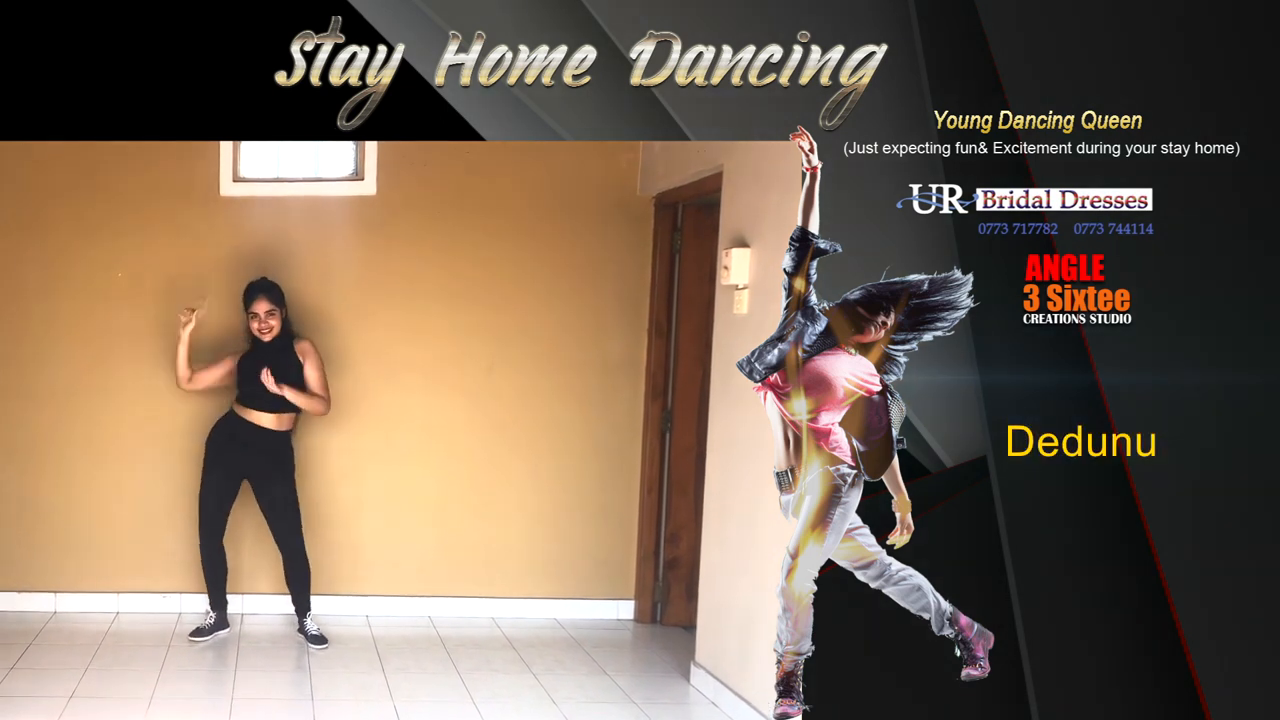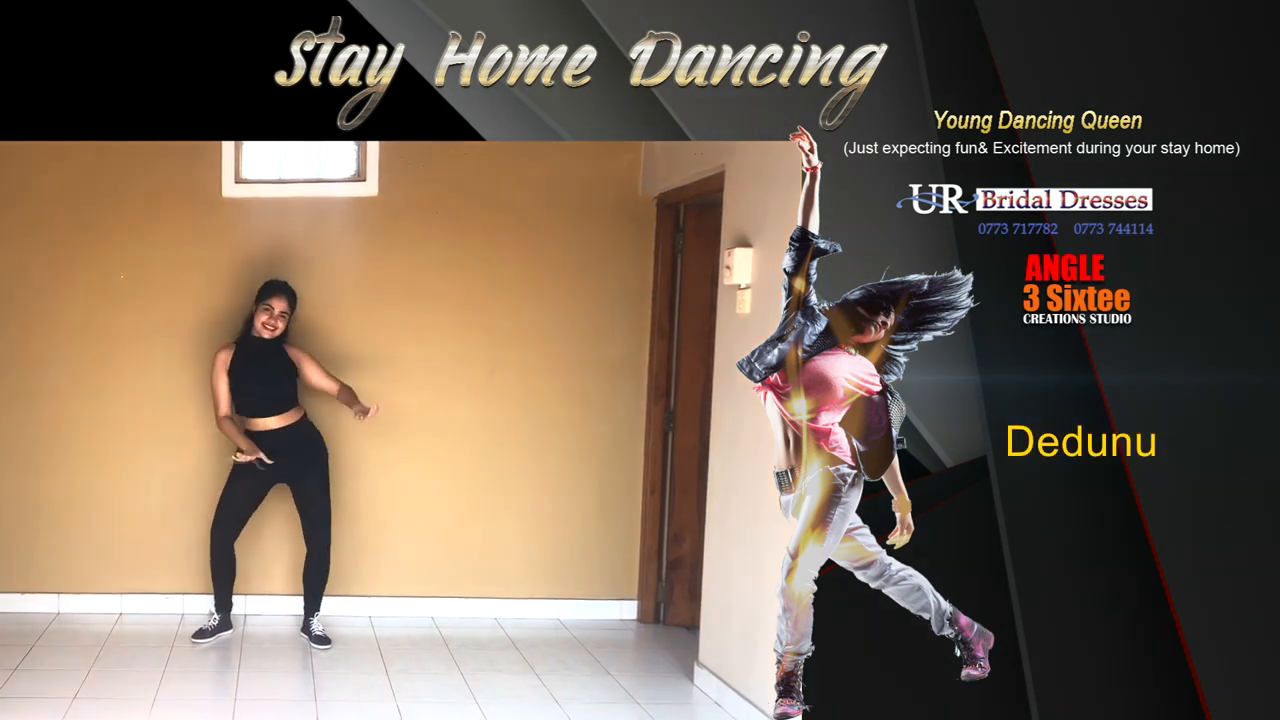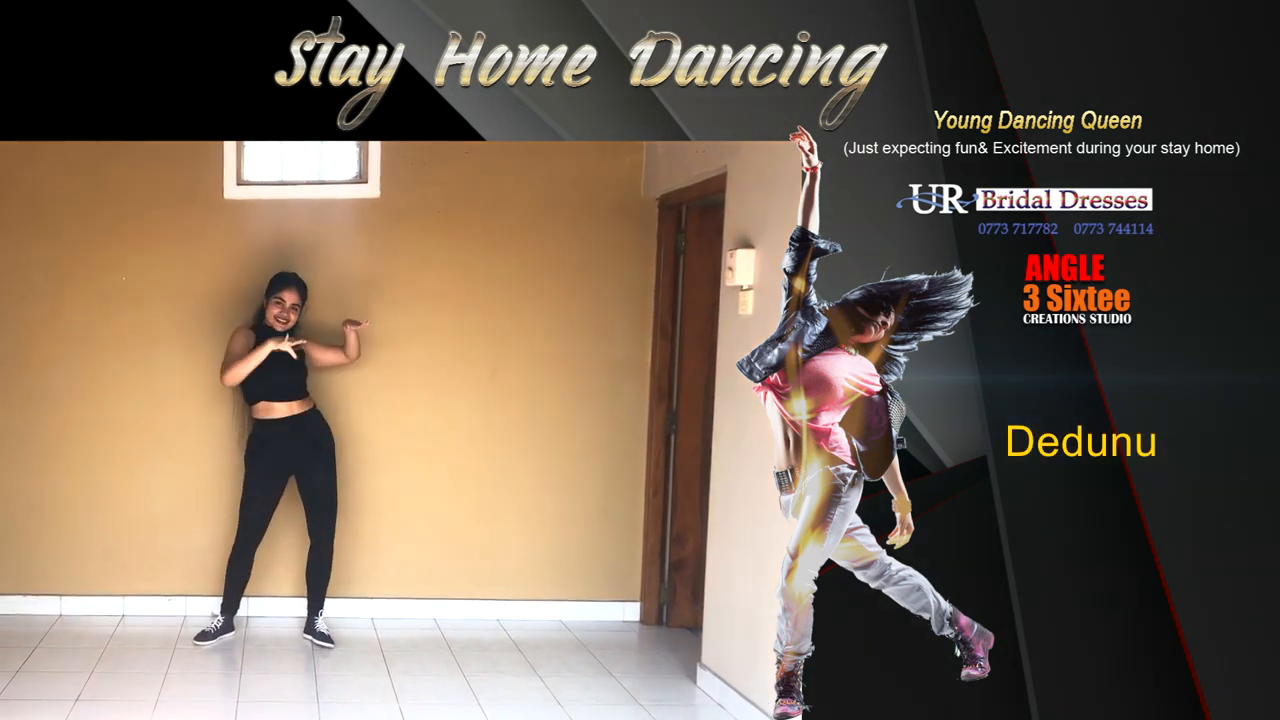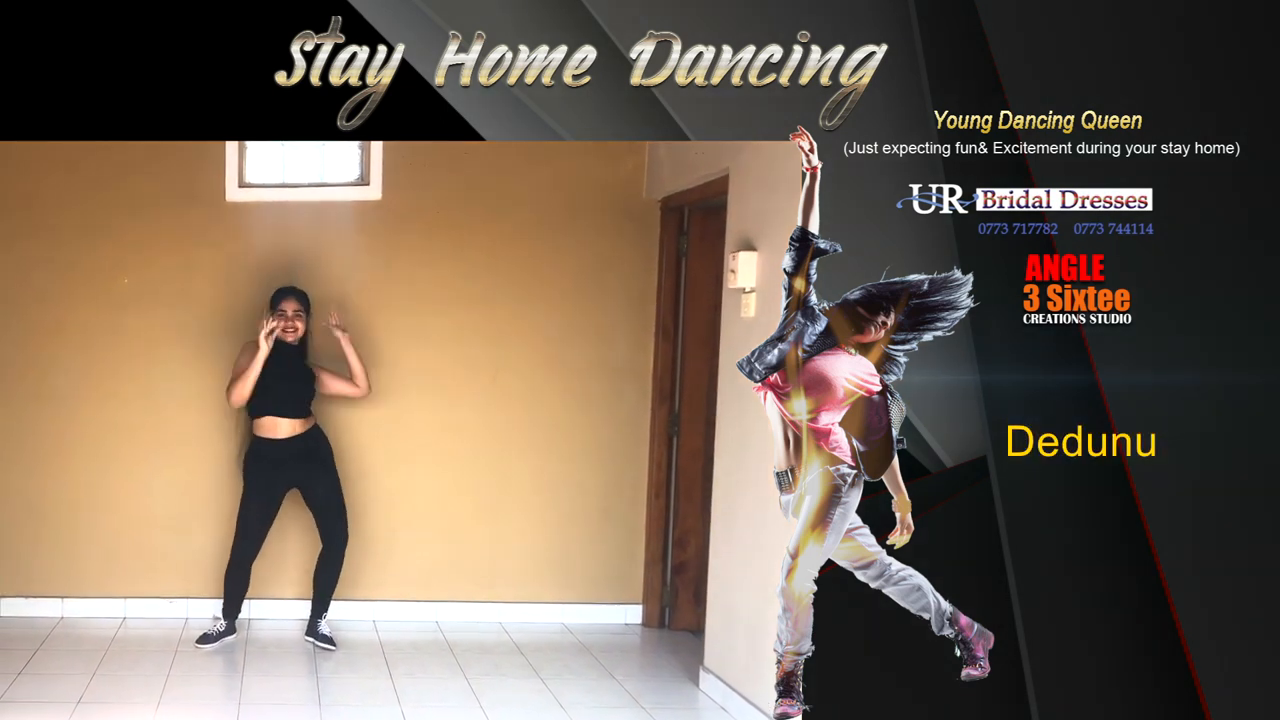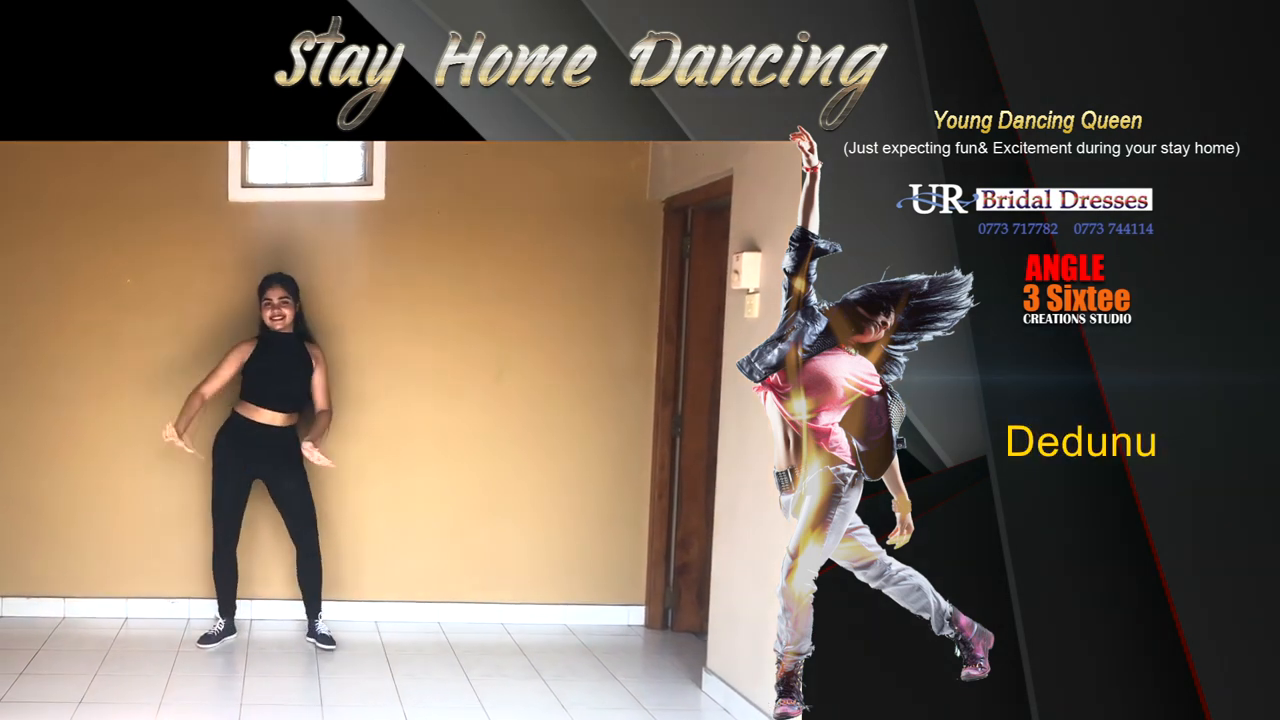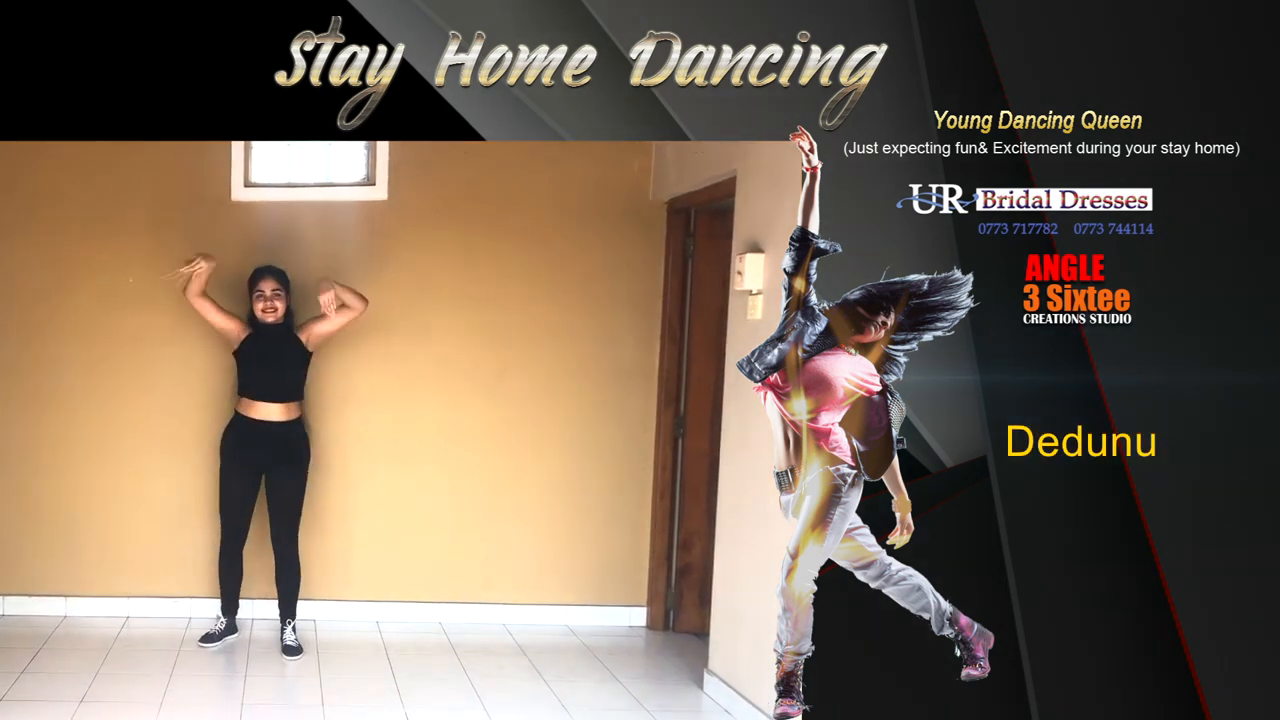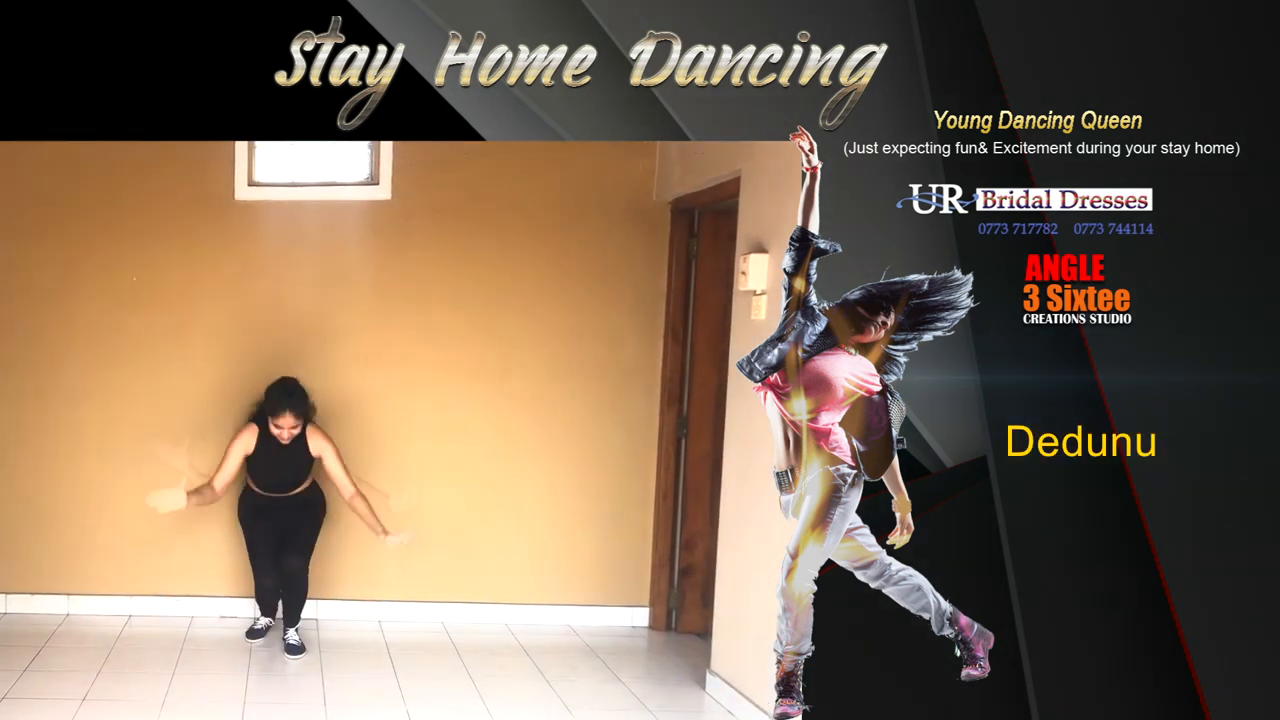
dt=0.4s
person 1, frame 1
left shoulder: (868, 380)
right shoulder: (805, 318)
left elbow: (880, 446)
right elbow: (805, 242)
left wrist: (902, 504)
right wrist: (814, 171)
left hip: (833, 475)
right hip: (791, 481)
left knee: (795, 577)
right knee: (876, 567)
person 1, frame 2
left shoulder: (869, 379)
right shoulder: (805, 318)
left elbow: (881, 446)
right elbow: (806, 244)
left wrist: (903, 504)
right wrist: (813, 173)
left hip: (832, 475)
right hip: (791, 482)
left knee: (795, 577)
right knee: (876, 566)
person 1, frame 3
left shoulder: (868, 380)
right shoulder: (805, 318)
left elbow: (880, 445)
right elbow: (805, 241)
left wrist: (902, 503)
right wrist: (813, 172)
left hip: (833, 475)
right hip: (792, 481)
left knee: (795, 577)
right knee: (876, 567)
person 1, frame 4
left shoulder: (868, 378)
right shoulder: (805, 319)
left elbow: (881, 445)
right elbow: (806, 244)
left wrist: (903, 504)
right wrist: (813, 173)
left hip: (832, 475)
right hip: (792, 482)
left knee: (795, 577)
right knee: (876, 567)
person 1, frame 5
left shoulder: (868, 379)
right shoulder: (804, 318)
left elbow: (881, 446)
right elbow: (806, 242)
left wrist: (903, 503)
right wrist: (813, 172)
left hip: (833, 475)
right hip: (792, 481)
left knee: (795, 576)
right knee: (876, 567)
person 1, frame 6
left shoulder: (868, 378)
right shoulder: (804, 318)
left elbow: (880, 445)
right elbow: (806, 243)
left wrist: (902, 503)
right wrist: (814, 173)
left hip: (832, 475)
right hip: (792, 482)
left knee: (795, 577)
right knee: (876, 566)
right ankle: (966, 631)
person 1, frame 7
left shoulder: (867, 379)
right shoulder: (805, 318)
left elbow: (880, 446)
right elbow: (805, 243)
left wrist: (902, 503)
right wrist: (813, 173)
left hip: (832, 475)
right hip: (792, 481)
left knee: (795, 577)
right knee: (877, 567)
person 2, frame 1
left shoulder: (302, 349)
right shoulder: (242, 358)
left elbow: (322, 405)
right elbow: (187, 382)
left wrist: (281, 388)
right wrist: (184, 335)
left hip: (274, 453)
right hip: (228, 444)
left knee: (291, 542)
right knee: (209, 532)
left ankle: (305, 619)
right ankle: (218, 615)
person 2, frame 2
left shoulder: (290, 355)
right shoulder: (227, 356)
left elbow: (335, 387)
right elbow: (224, 416)
left wrist: (357, 406)
right wrist: (244, 445)
left hip: (304, 448)
right hip: (258, 453)
left knee: (319, 540)
right knee: (221, 533)
left ankle: (311, 619)
right ankle: (222, 616)
person 2, frame 3
left shoulder: (298, 346)
right shoulder: (245, 337)
left elbow: (348, 356)
right elbow: (228, 378)
left wrist: (351, 334)
right wrist: (268, 346)
left hip: (312, 437)
right hip: (267, 443)
left knee: (323, 532)
right knee: (248, 535)
left ankle: (314, 618)
right ankle: (226, 618)
person 2, frame 4
left shoulder: (308, 368)
right shoulder: (256, 357)
left elbow: (361, 389)
right elbow: (234, 399)
left wrist: (343, 338)
right wrist: (261, 352)
left hip: (312, 454)
right hip: (266, 460)
left knee: (337, 539)
right knee: (244, 548)
left ankle: (317, 621)
right ankle: (228, 622)
person 2, frame 5
left shoulder: (311, 354)
right shoulder: (249, 349)
left elbow: (322, 409)
right elbow: (204, 392)
left wrist: (311, 439)
right wrist: (179, 426)
left hip: (282, 449)
right hip: (235, 444)
left knee: (307, 535)
right knee: (225, 538)
left ankle: (314, 621)
right ankle: (226, 621)
person 2, frame 6
left shoulder: (304, 336)
right shoulder: (243, 335)
left elbow: (358, 306)
right elbow: (194, 296)
left wrist: (332, 289)
right wrist: (203, 269)
left hip: (289, 443)
right hip: (242, 440)
left knee: (284, 540)
right knee: (232, 536)
left ankle: (287, 624)
right ankle: (228, 619)
person 2, frame 7
left shoulder: (315, 438)
right shoulder: (249, 435)
left elbow: (350, 492)
right elbow: (215, 488)
left wrist: (381, 531)
right wrist: (188, 498)
left hip: (302, 506)
right hip: (258, 507)
left knee: (294, 564)
right knee: (267, 578)
left ankle: (291, 629)
right ankle: (266, 616)
